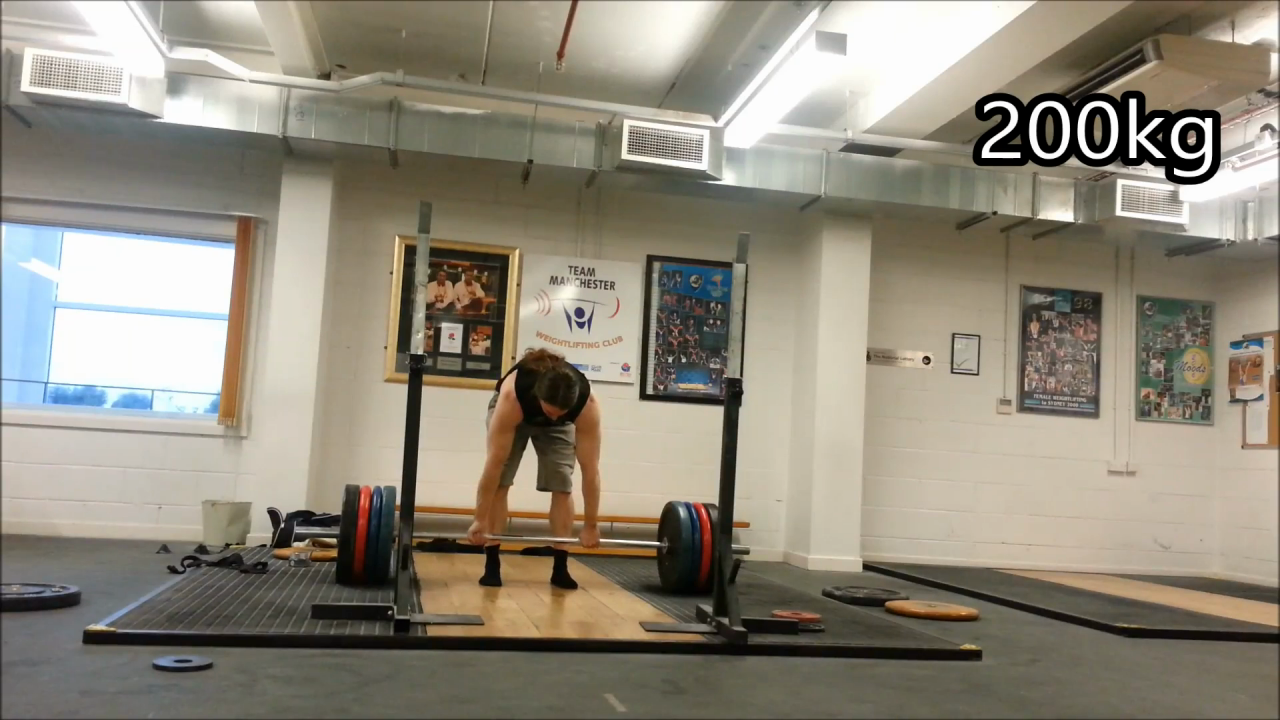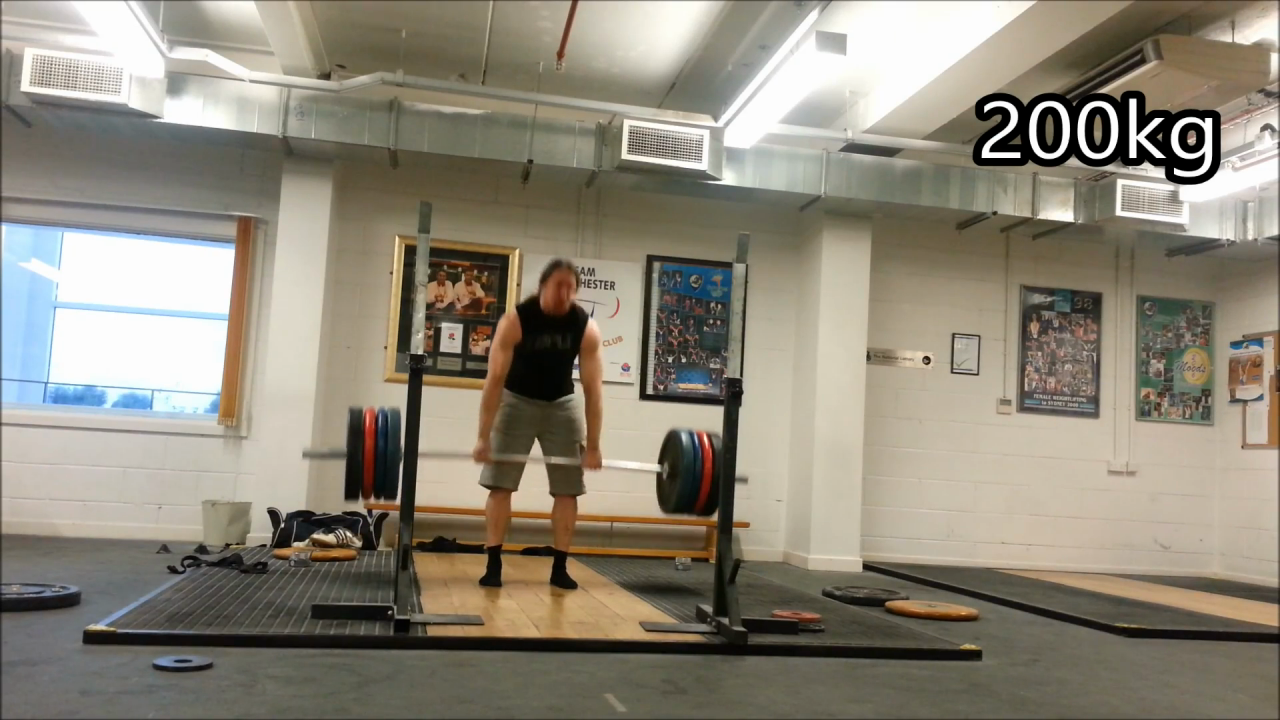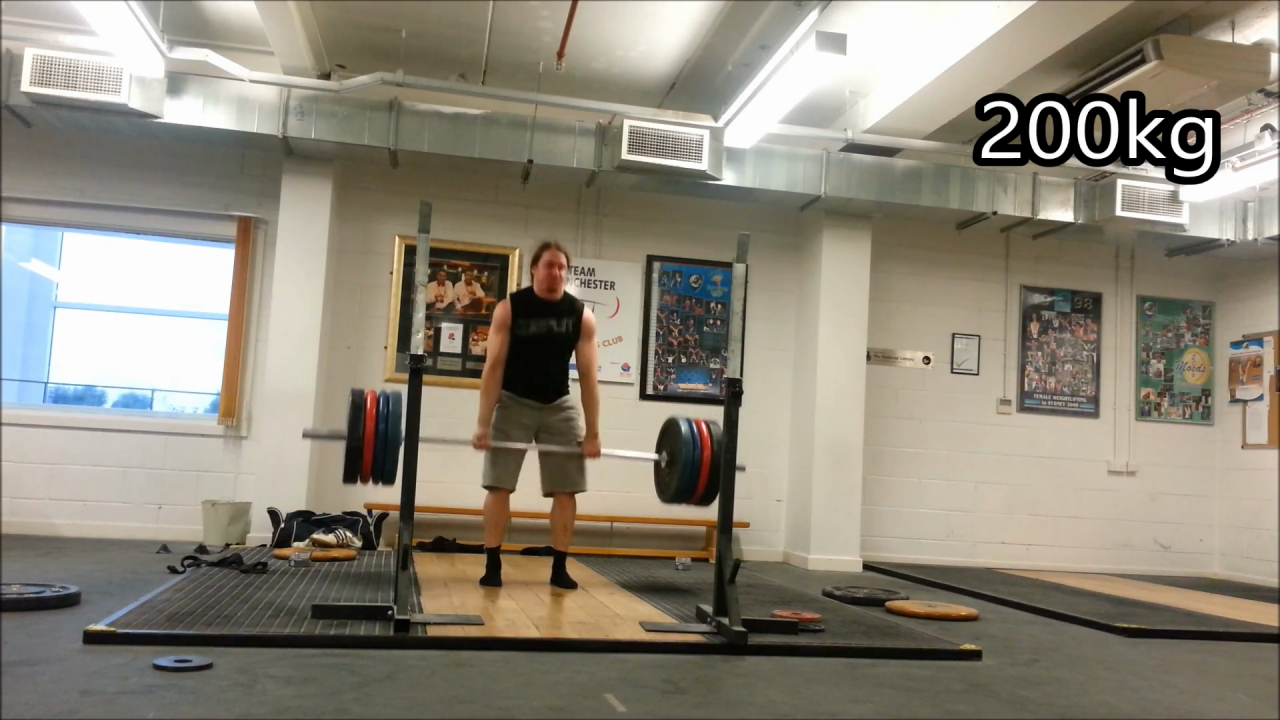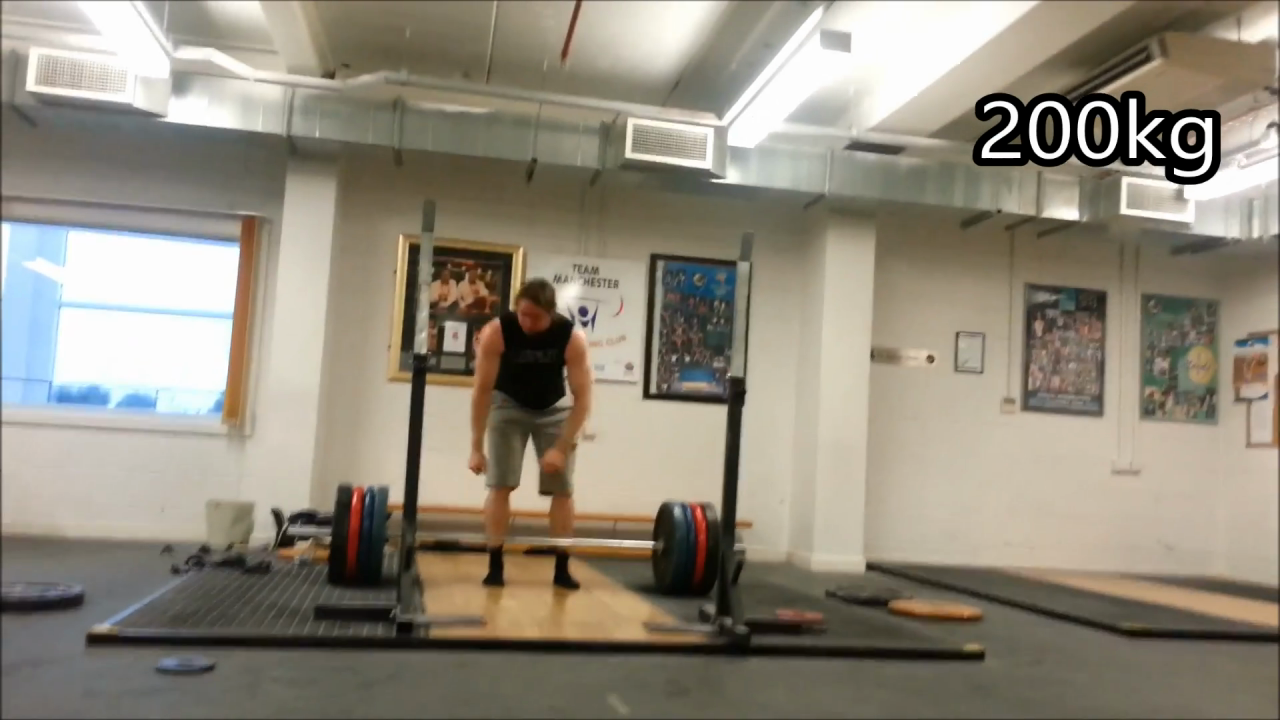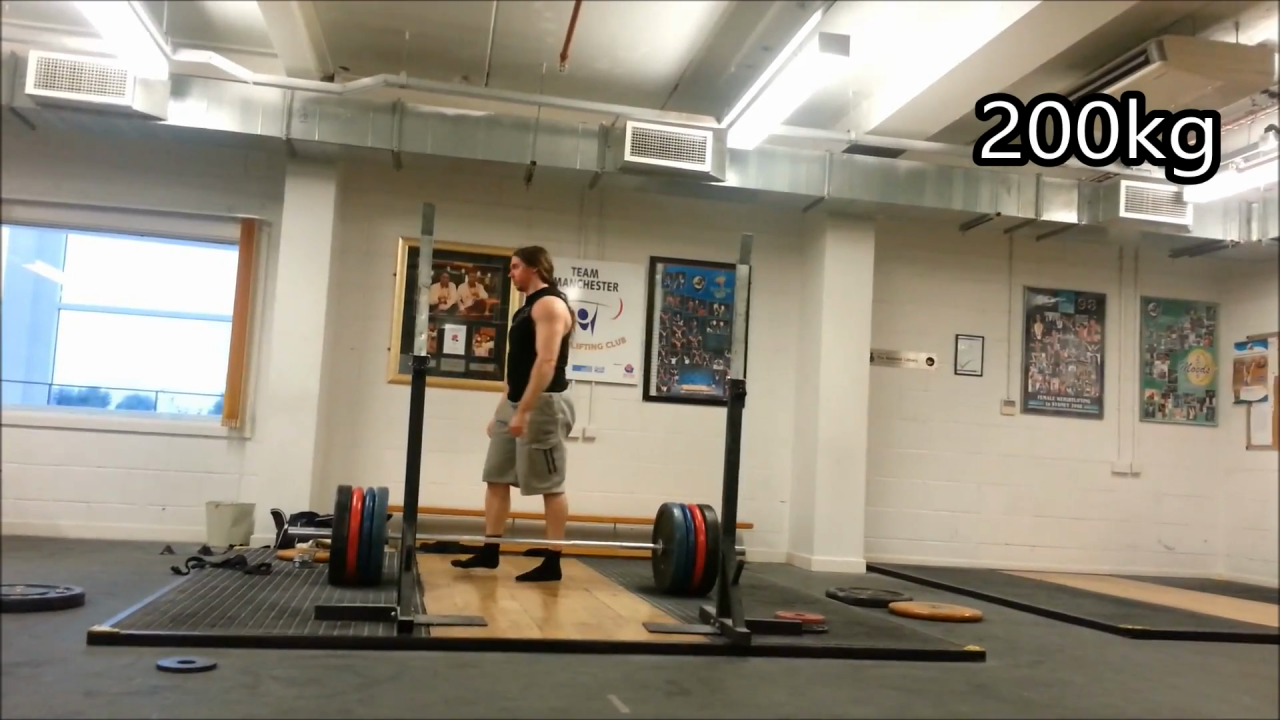
dt=1s
person 1, frame 1
left shoulder: (587, 405)
right shoulder: (511, 395)
left elbow: (590, 468)
right elbow: (494, 463)
left wrist: (591, 525)
right wrist: (480, 520)
left hip: (558, 426)
right hip: (514, 413)
left knee: (562, 485)
right knee: (500, 481)
left ankle: (560, 567)
right ankle: (491, 565)
person 1, frame 2
left shoulder: (586, 328)
right shoulder: (515, 321)
left elbow: (593, 390)
right elbow: (495, 381)
left wrist: (592, 447)
right wrist: (483, 439)
left hip: (562, 404)
right hip: (517, 401)
left knee: (567, 490)
right knee: (500, 484)
left ankle: (560, 568)
right ankle: (493, 565)
person 1, frame 3
left shoulder: (582, 315)
right shoulder: (510, 308)
left elbow: (588, 376)
right elbow: (493, 367)
left wrist: (592, 432)
right wrist: (484, 423)
left hip: (558, 408)
right hip: (513, 403)
left knee: (566, 488)
right knee: (499, 484)
left ankle: (559, 568)
right ankle: (492, 566)
person 1, frame 4
left shoulder: (572, 338)
right shoulder: (496, 332)
left elbow: (583, 398)
right elbow: (482, 392)
left wrist: (562, 448)
right wrist: (477, 448)
left hip: (553, 410)
right hip: (509, 404)
left knee: (562, 489)
right knee: (500, 485)
left ankle: (561, 568)
right ankle: (495, 566)
person 1, frame 5
left shoulder: (549, 305)
right shoulder: (530, 308)
left elbow: (547, 361)
left wrist: (524, 410)
right wrist: (506, 409)
left hip: (544, 404)
right hip: (518, 405)
left knee: (551, 485)
right knee: (496, 478)
left ankle: (552, 563)
right ankle: (490, 551)
